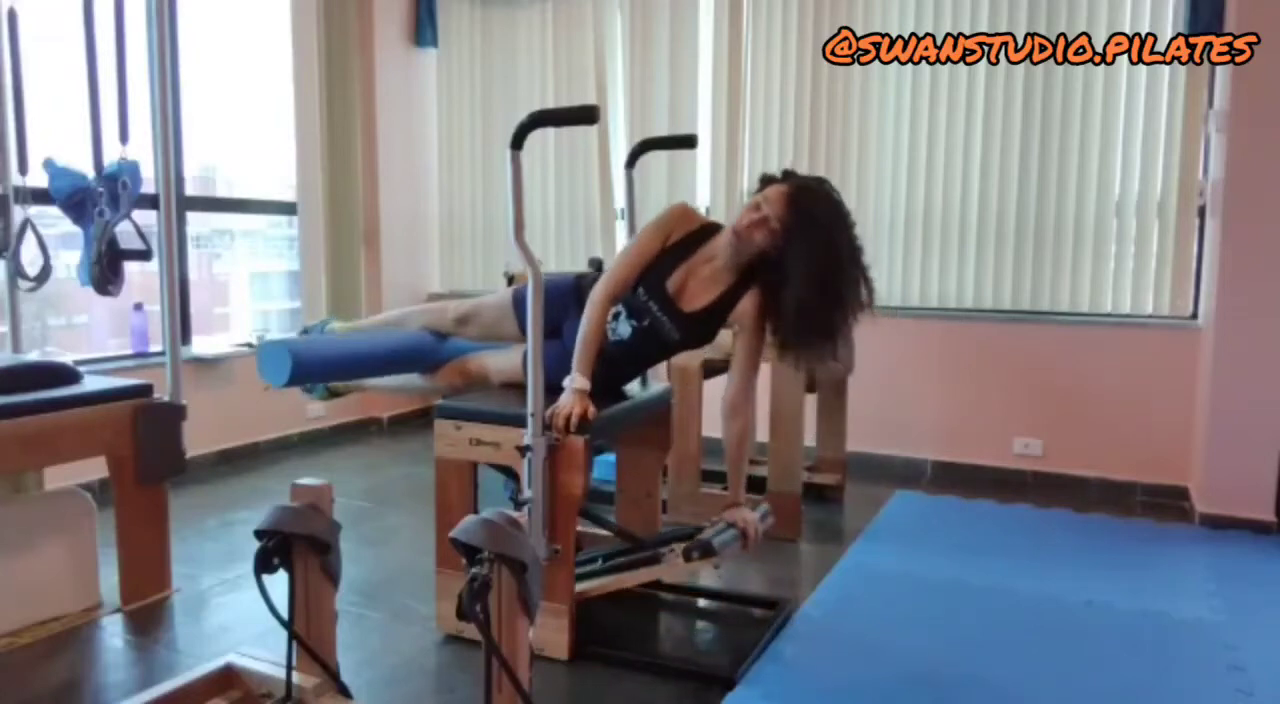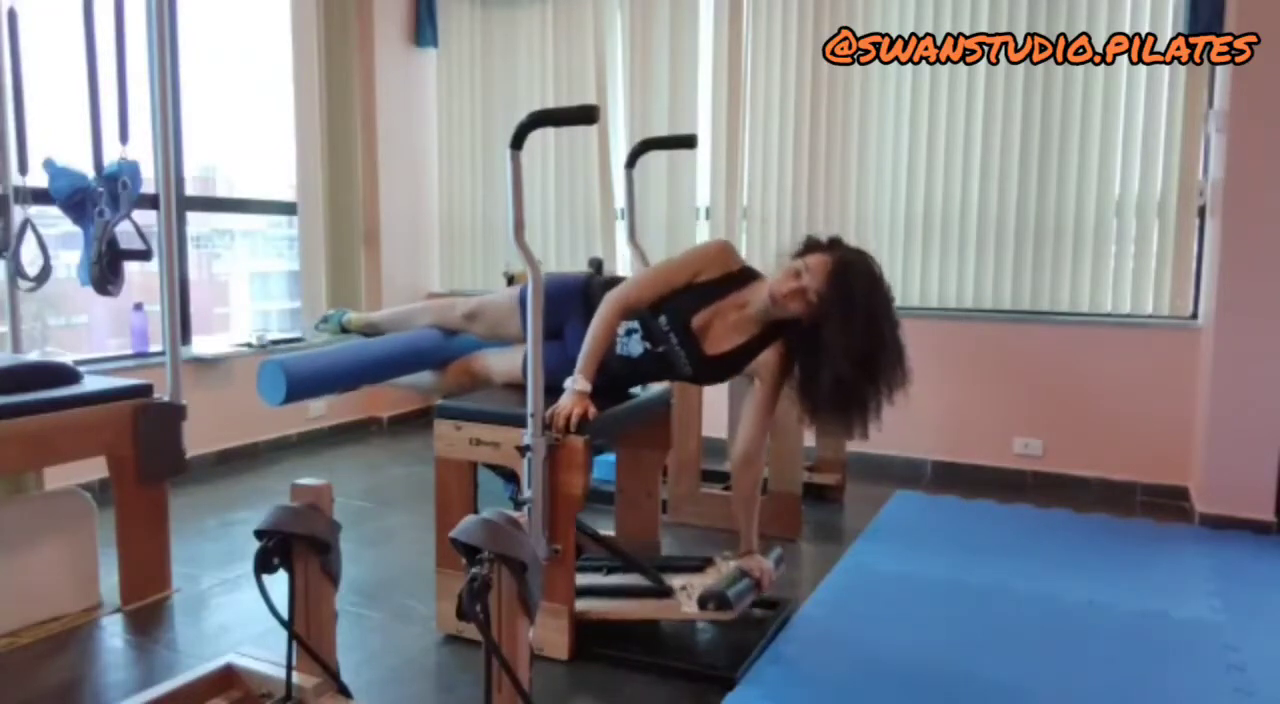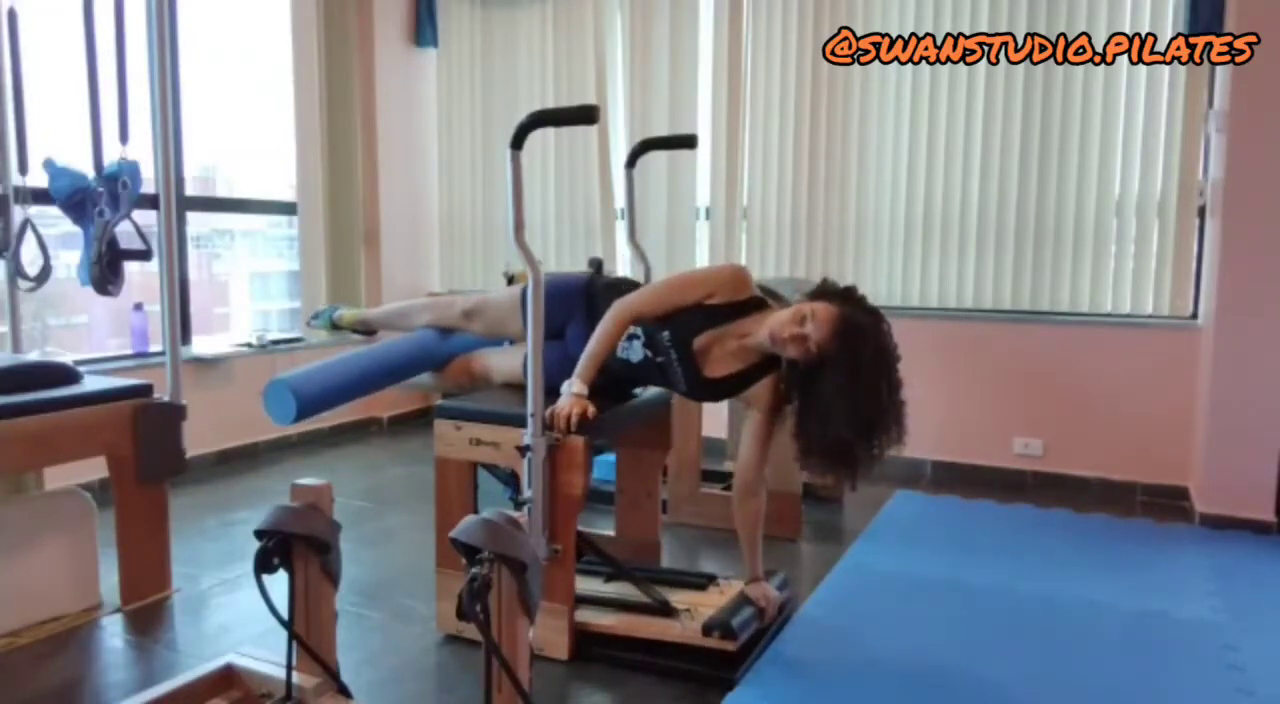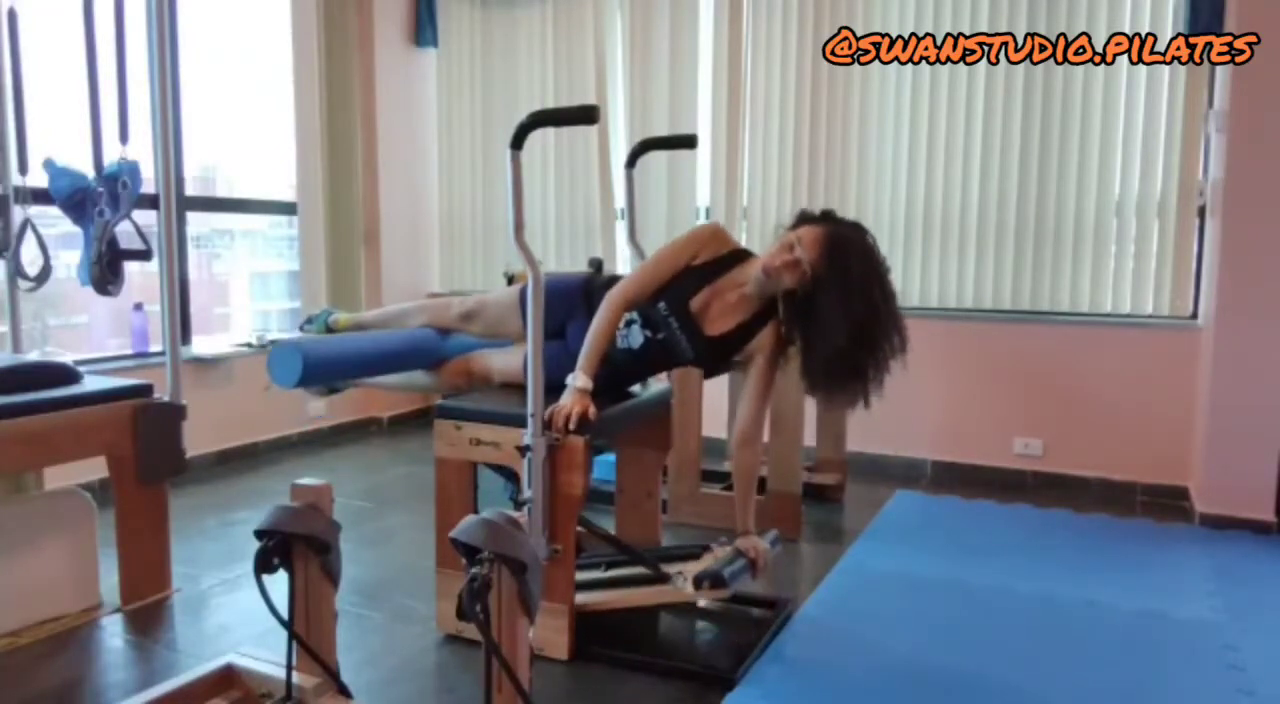
dt=1s
person 1, frame 1
left shoulder: (750, 304)
right shoulder: (682, 222)
left elbow: (738, 406)
right elbow: (604, 292)
left wrist: (735, 498)
right wrist: (578, 384)
left hip: (605, 364)
right hip: (574, 305)
left knee: (463, 373)
right knee: (454, 317)
left ankle: (343, 382)
right ankle: (338, 334)
person 1, frame 2
left shoulder: (768, 356)
right shoulder: (720, 260)
left elbow: (747, 457)
right elbow: (618, 300)
left wrist: (748, 549)
right wrist: (574, 385)
left hip: (607, 369)
right hip: (585, 306)
left knee: (469, 372)
right knee: (464, 314)
right ankle: (361, 321)
person 1, frame 3
left shoulder: (764, 388)
right shoulder: (732, 286)
left elbow: (748, 484)
right elbow: (624, 308)
left wrist: (755, 576)
right wrist: (577, 386)
left hip: (607, 369)
right hip: (586, 306)
left knee: (467, 371)
right knee: (463, 312)
right ankle: (357, 317)
person 1, frame 4
left shoulder: (766, 337)
right shoulder: (712, 243)
left elbow: (746, 437)
right elbow: (620, 297)
left wrist: (745, 529)
right wrist: (578, 385)
left hip: (607, 369)
right hip: (583, 305)
left knee: (463, 373)
right knee: (459, 312)
right ankle: (345, 323)
